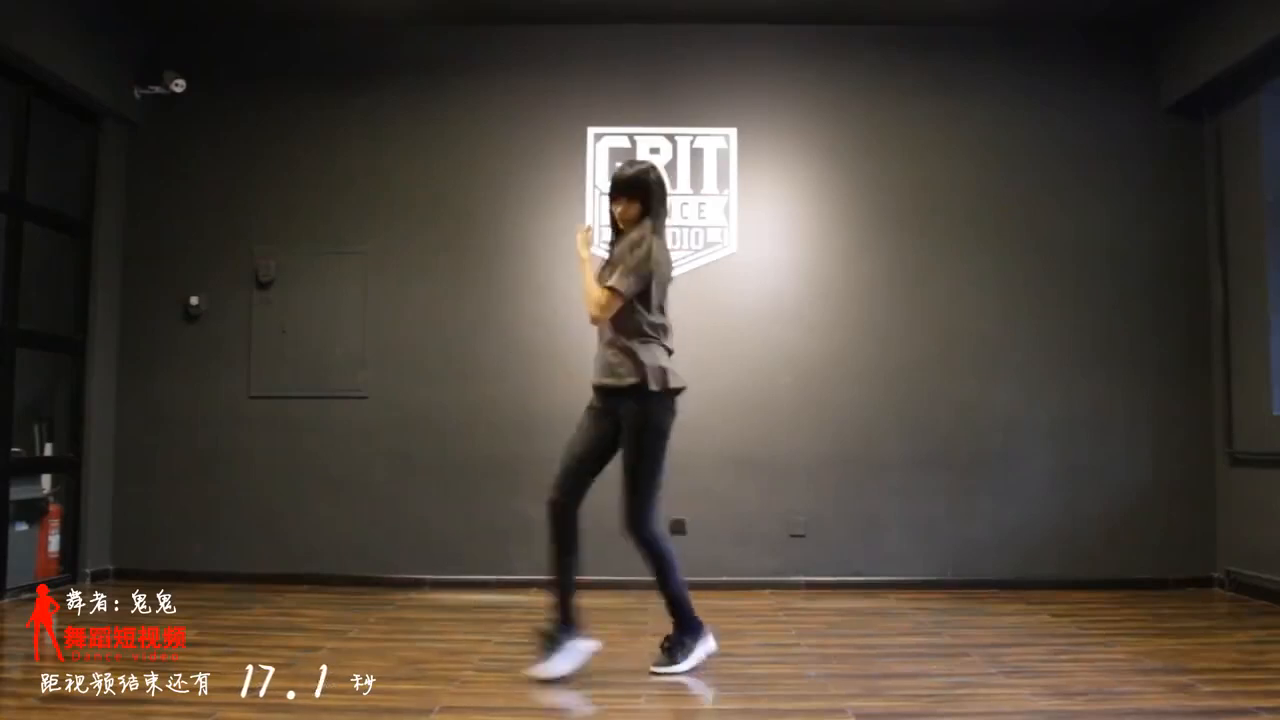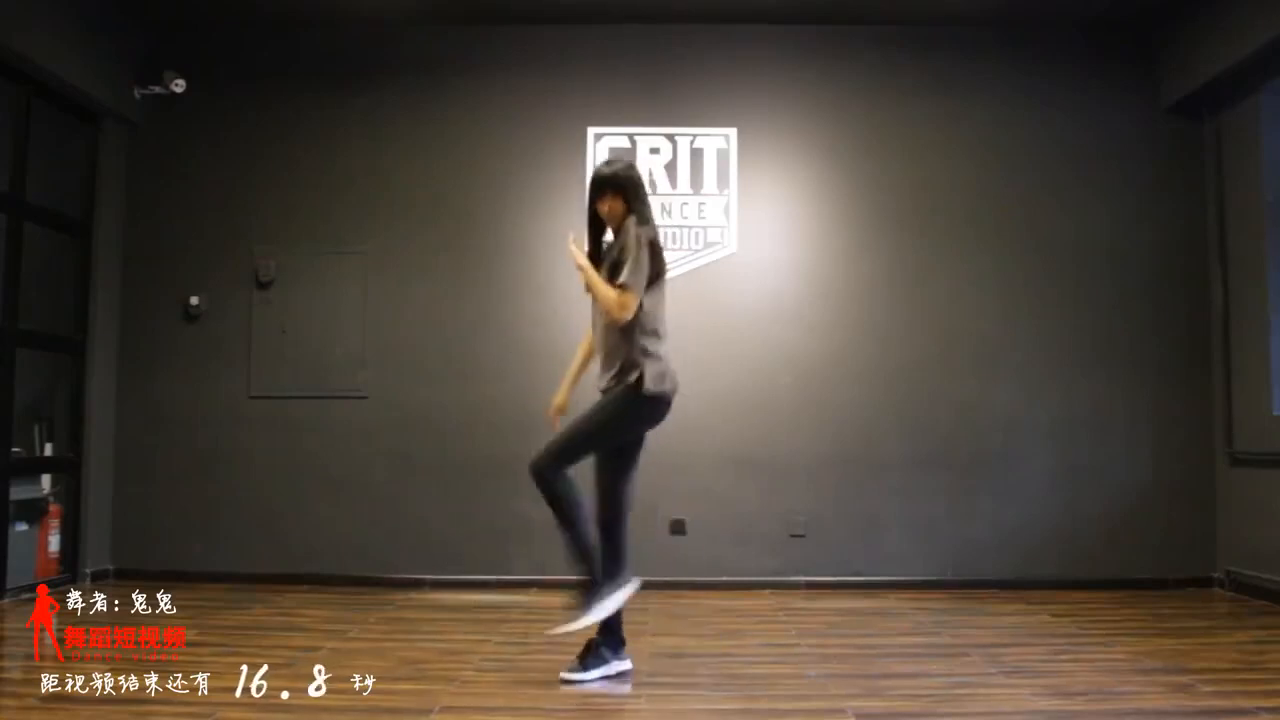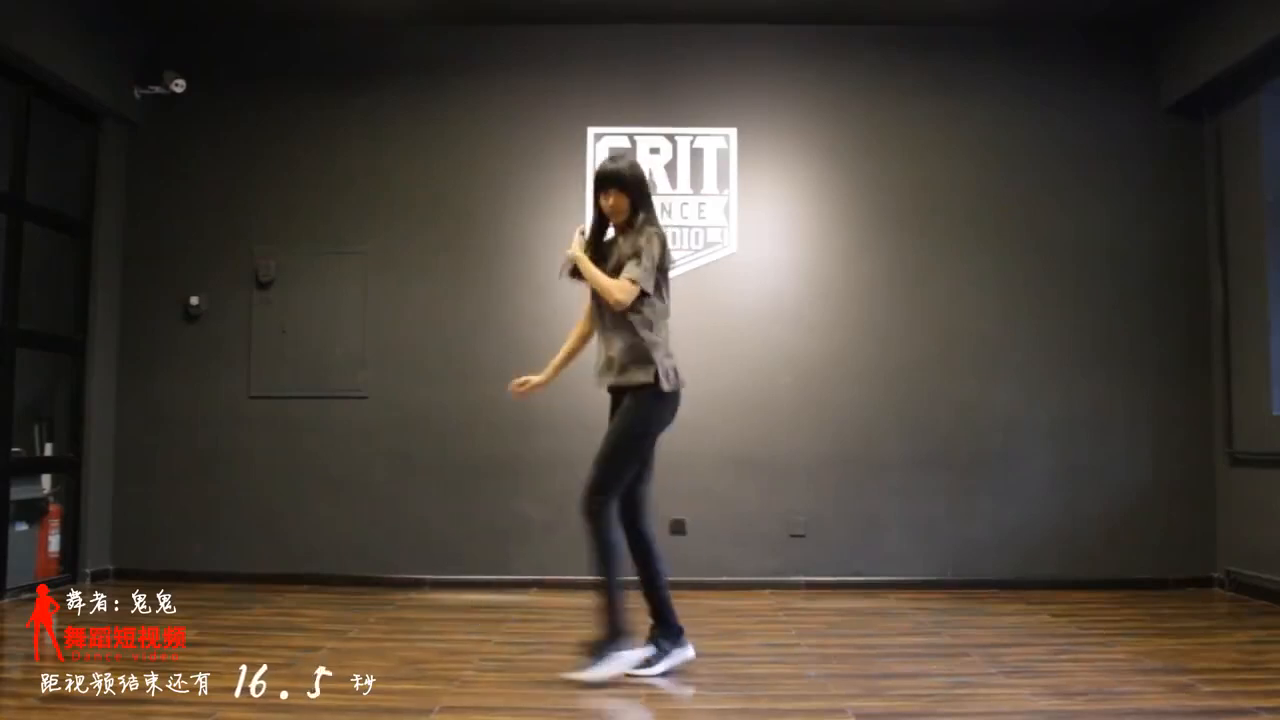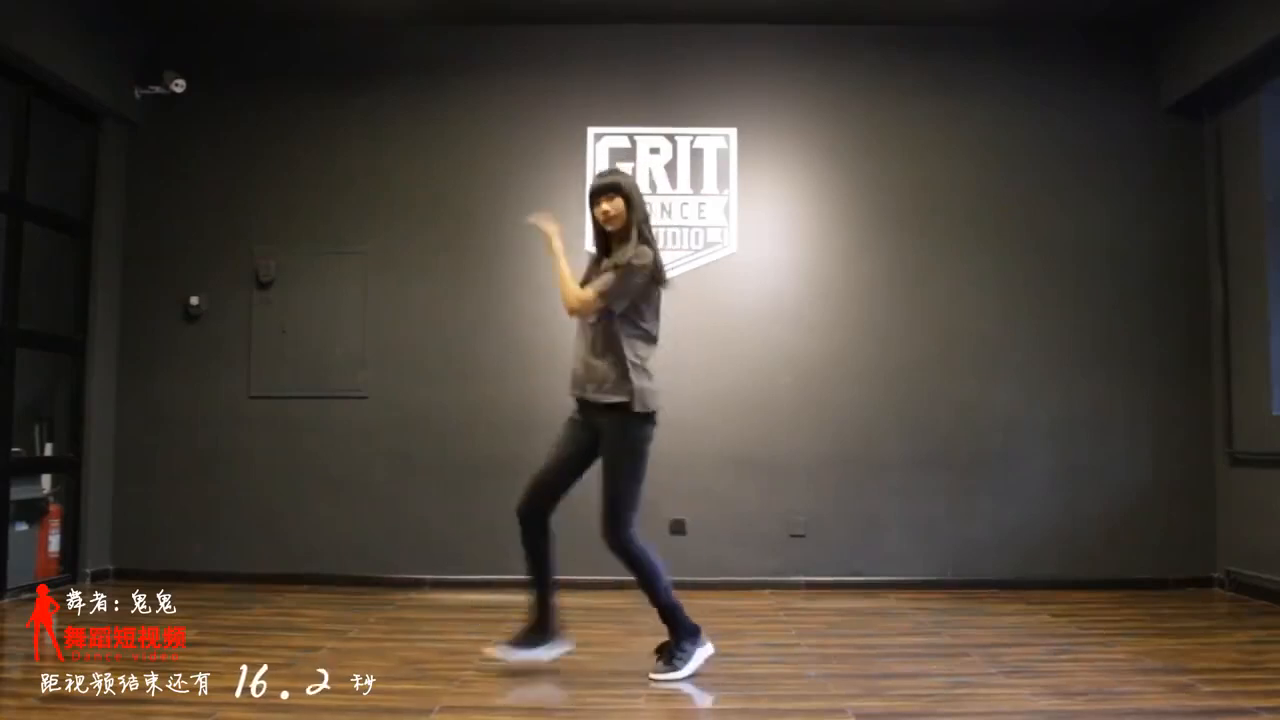
dt=0.3s
person 1, frame 1
left shoulder: (642, 246)
right shoulder: (630, 247)
left elbow: (598, 311)
left wrist: (584, 258)
left hip: (642, 394)
right hip: (607, 394)
left knee: (638, 523)
right knee: (562, 502)
left ankle: (690, 632)
right ankle: (564, 629)
person 1, frame 2
left shoulder: (638, 242)
right shoulder: (614, 249)
left elbow: (621, 311)
right elbow: (601, 326)
left wrist: (584, 266)
right wrist: (568, 384)
left hip: (642, 388)
right hip: (626, 389)
left knee: (545, 466)
right knee: (611, 511)
left ankle: (605, 575)
right ankle: (608, 644)
person 1, frame 3
left shoulder: (647, 240)
right shoulder: (605, 249)
left elbow: (620, 297)
right elbow: (590, 320)
left wrist: (580, 258)
right wrist: (547, 374)
left hip: (650, 390)
right hip: (625, 392)
left knee: (598, 504)
right knee: (630, 517)
left ankle: (615, 638)
right ankle: (668, 635)
person 1, frame 4
left shoulder: (637, 259)
right shoulder: (608, 258)
left elbow: (577, 304)
left wrist: (555, 243)
left hip: (626, 410)
right hip: (589, 408)
left knee: (618, 534)
right knee: (531, 508)
left ankle: (687, 638)
right ankle: (543, 629)
